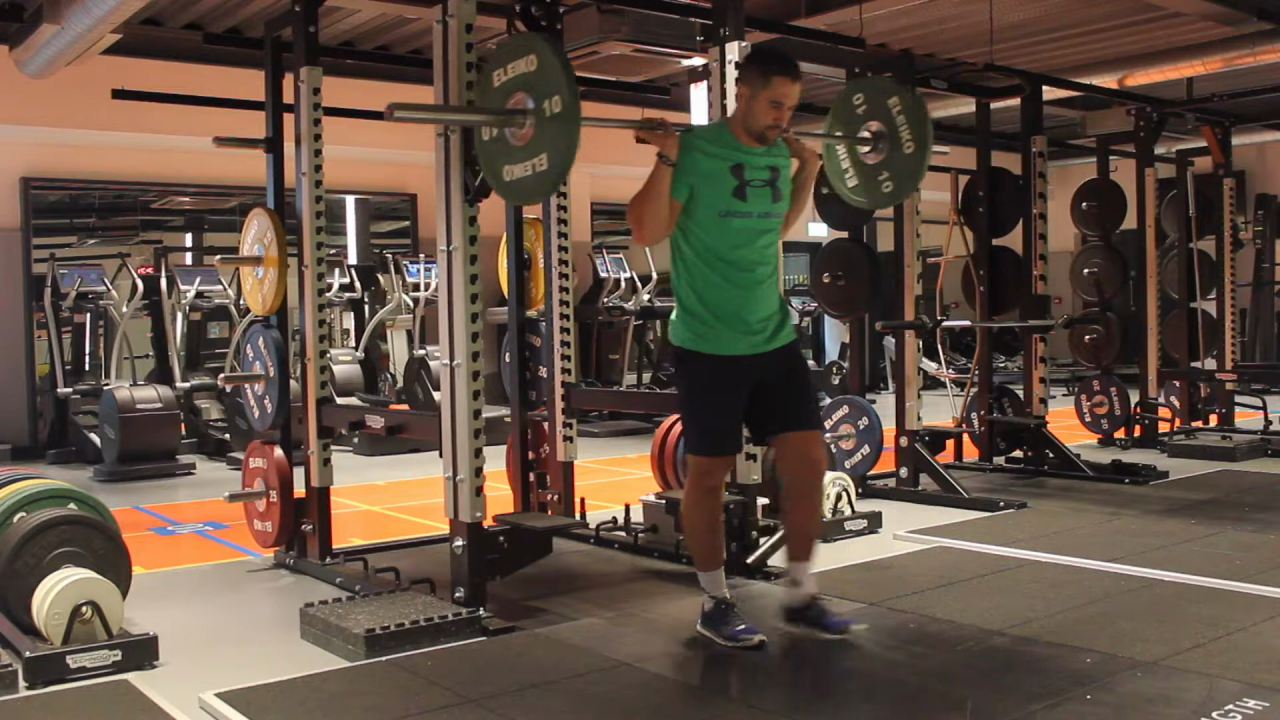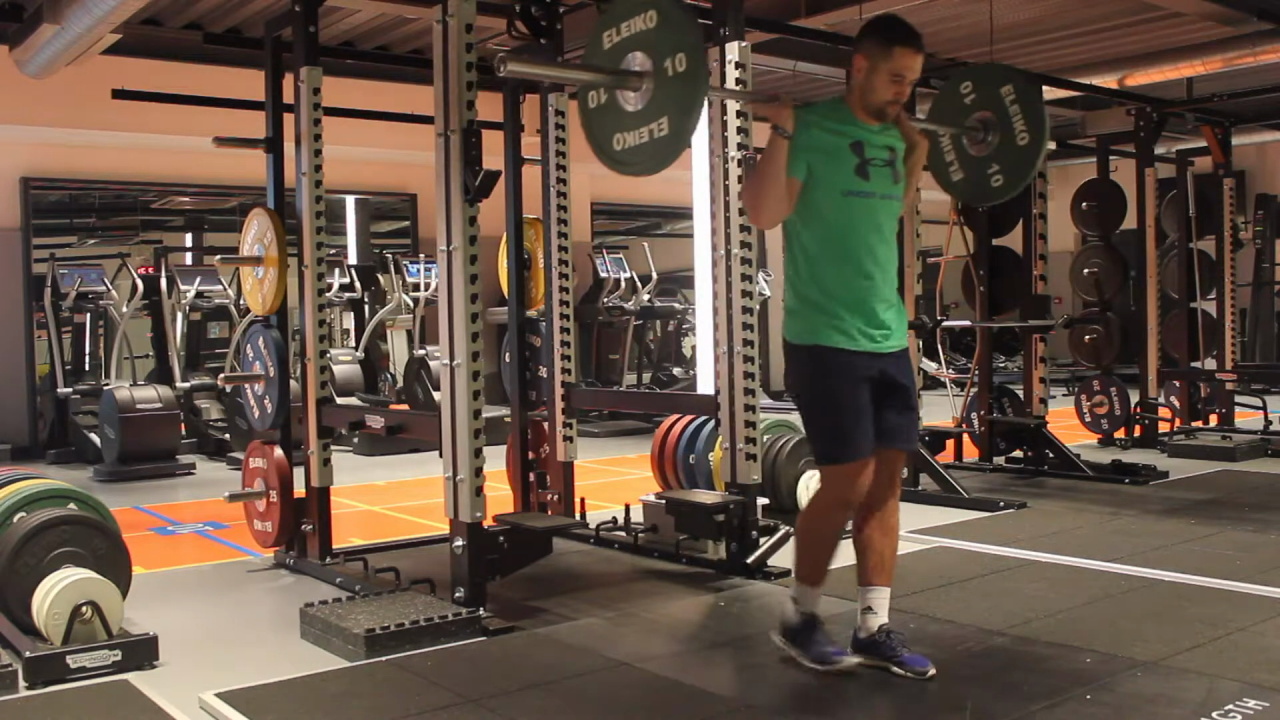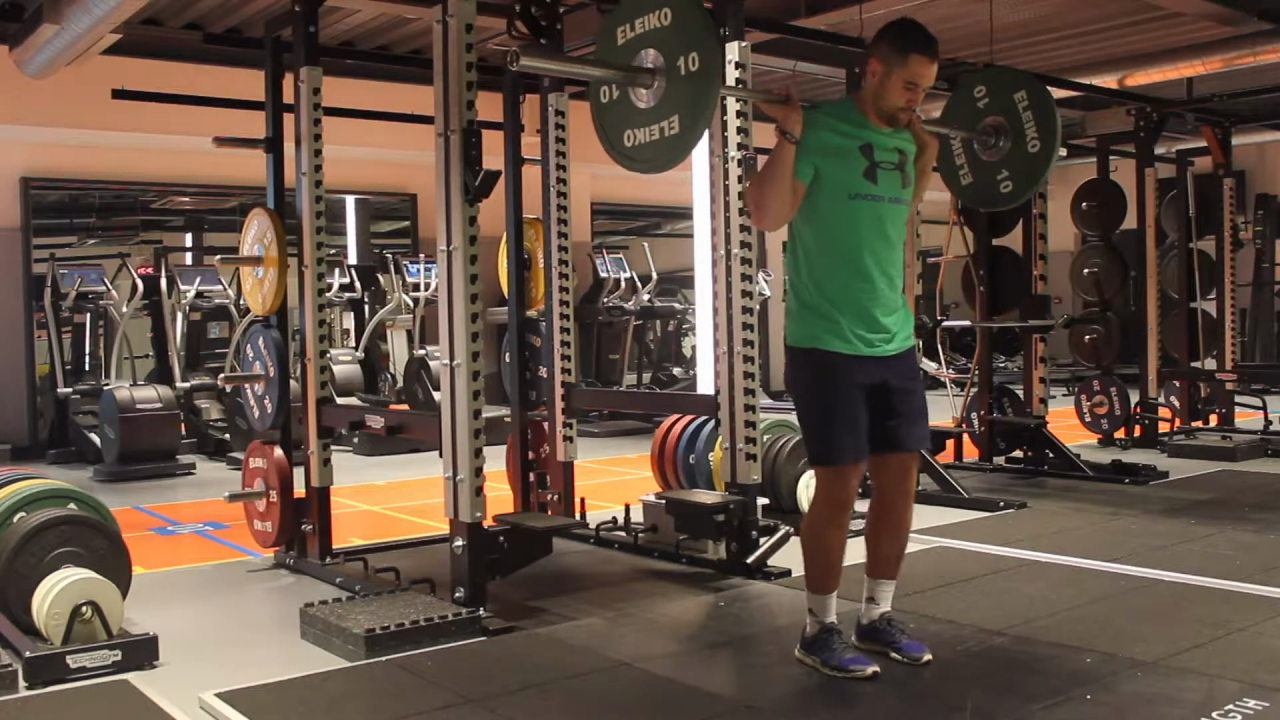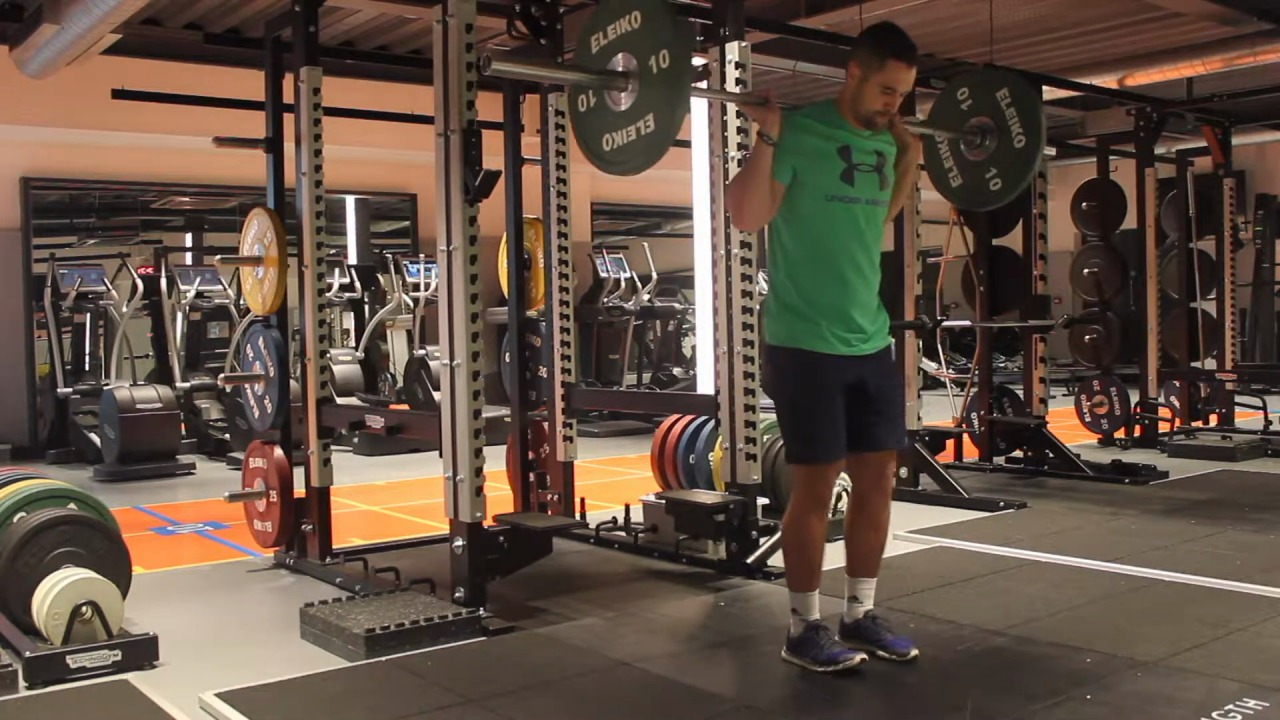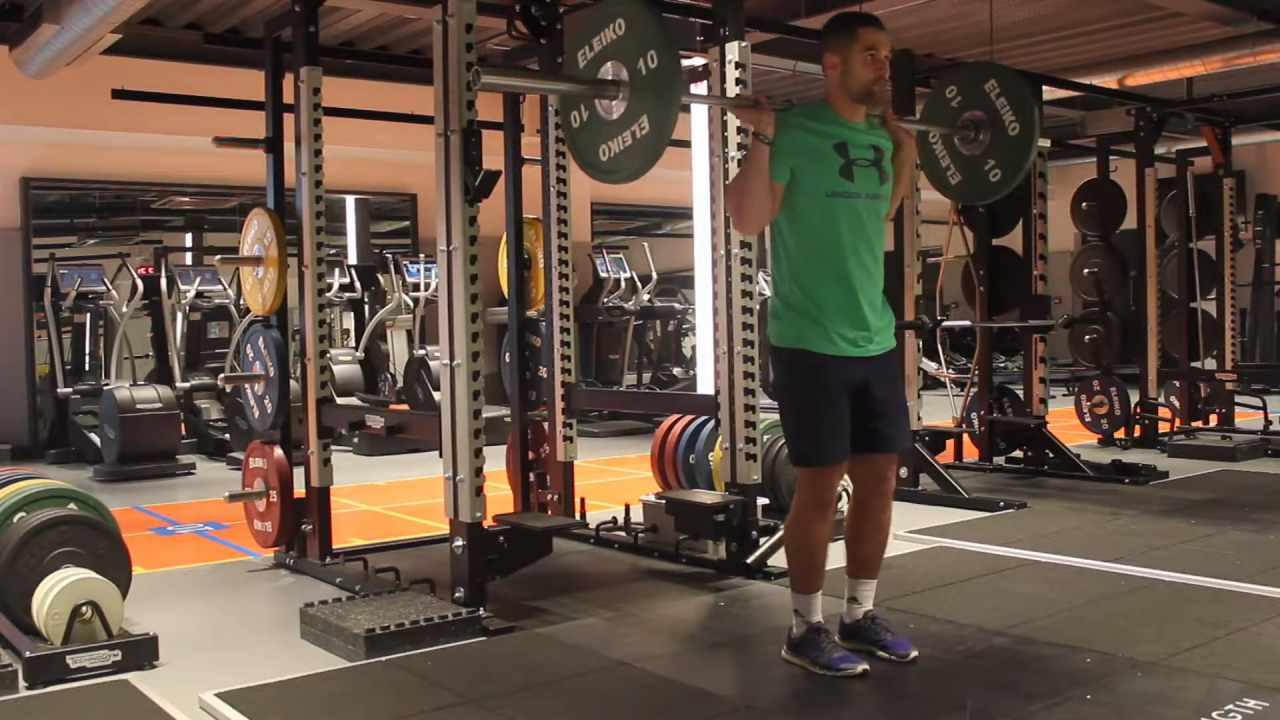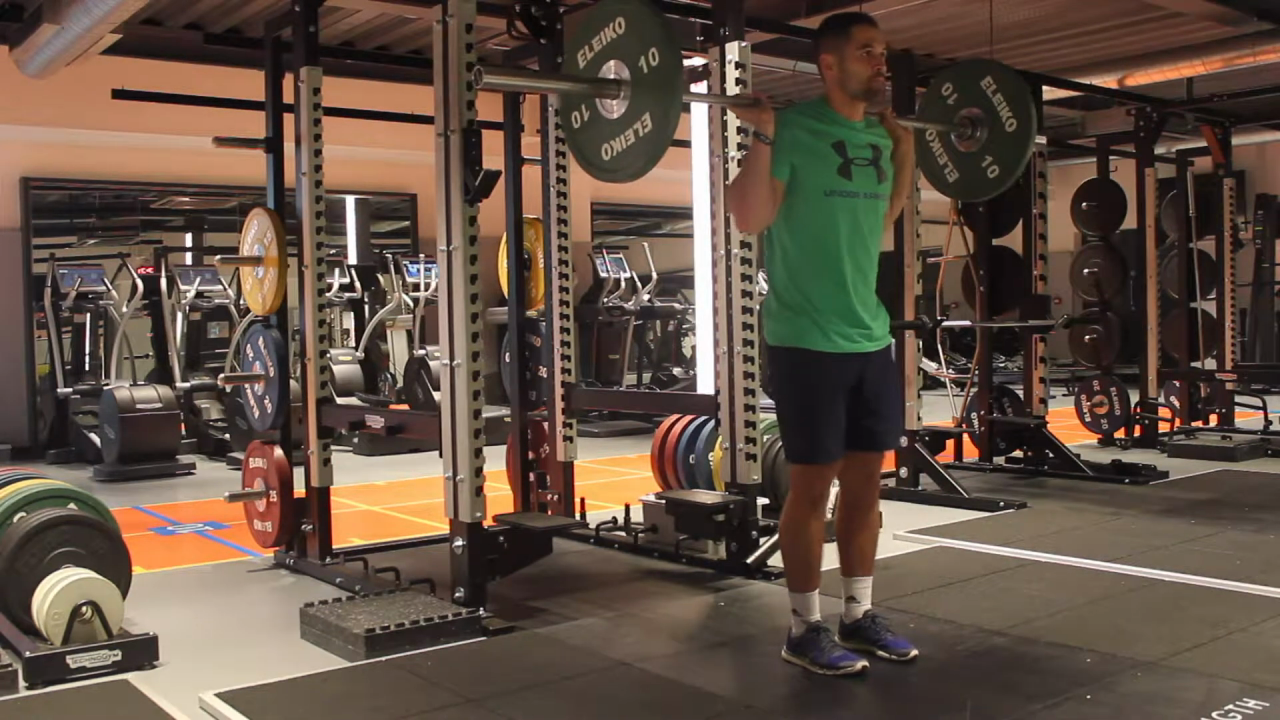
dt=0.7s
person 1, frame 1
left shoulder: (778, 156)
right shoulder: (696, 150)
right elbow: (648, 230)
left wrist: (808, 167)
right wrist: (666, 158)
left hip: (774, 339)
right hip: (709, 346)
left knee: (807, 460)
right knee: (709, 474)
left ankle: (801, 595)
right ankle: (715, 603)
person 1, frame 2
left shoulder: (891, 136)
right shoulder: (812, 129)
right elbow: (763, 212)
left wrist: (917, 152)
right wrist: (780, 131)
left hip: (888, 338)
right hip: (825, 340)
left knee: (885, 484)
right knee: (849, 482)
left ankle: (874, 628)
right ankle: (800, 618)
person 1, frame 3
left shoulder: (902, 140)
right shoulder: (821, 130)
right elbow: (768, 214)
left wrist: (926, 155)
right wrist: (789, 133)
left hip: (893, 340)
right hip: (827, 343)
left knee: (898, 484)
right knee: (839, 485)
left ankle: (875, 616)
right ankle: (820, 629)
person 1, frame 4
left shoulder: (883, 142)
right shoulder: (799, 132)
right elbow: (747, 215)
left wrist: (909, 158)
right wrist: (767, 134)
left hip: (870, 340)
right hip: (805, 342)
left knee: (877, 478)
right knee: (817, 482)
left ankle: (859, 615)
right ankle: (804, 628)
person 1, frame 5
left shoulder: (878, 138)
right shoulder: (795, 131)
right elbow: (748, 219)
left wrist: (905, 152)
right wrist: (761, 135)
left hip: (875, 340)
right hip: (811, 343)
left knee: (879, 480)
right knee: (821, 484)
left ankle: (860, 616)
right ankle: (806, 629)
person 1, frame 6
left shoulder: (876, 137)
right shoulder: (793, 129)
right elbow: (749, 217)
left wrist: (905, 150)
right wrist: (761, 134)
left hip: (870, 336)
right hip: (807, 341)
left knee: (865, 478)
right knee: (813, 483)
left ankle: (858, 615)
right ankle: (805, 628)
